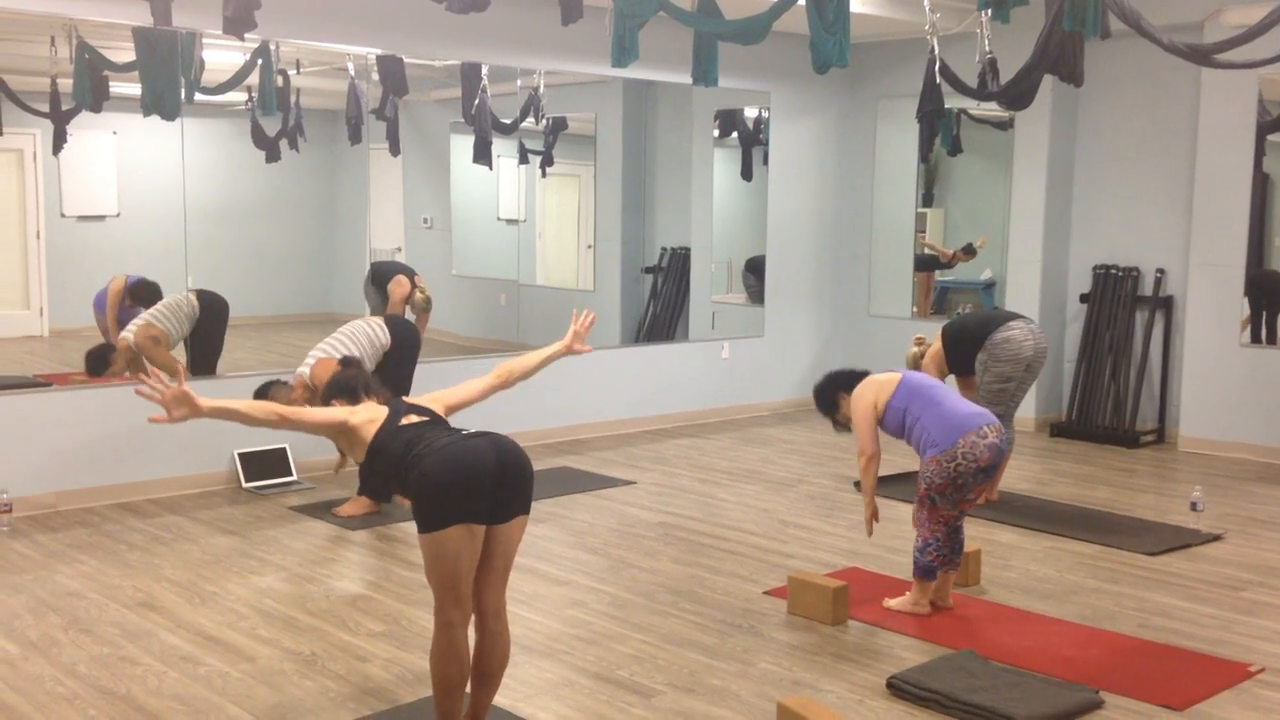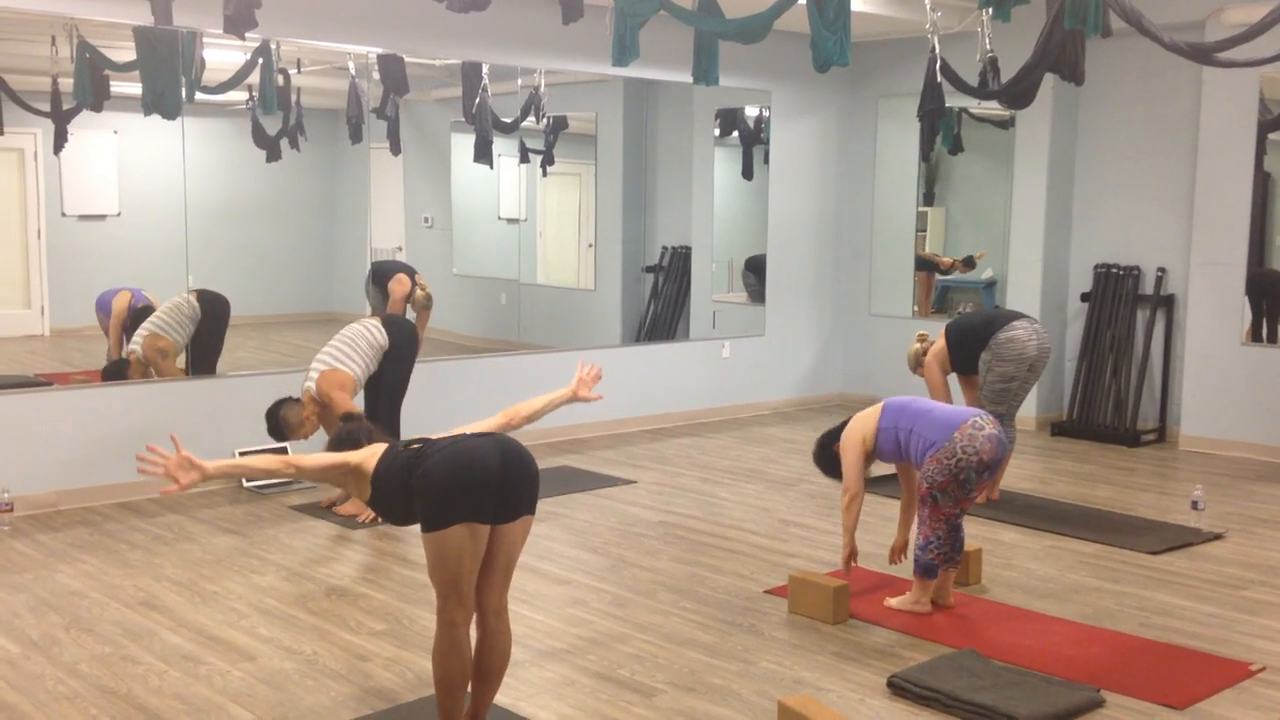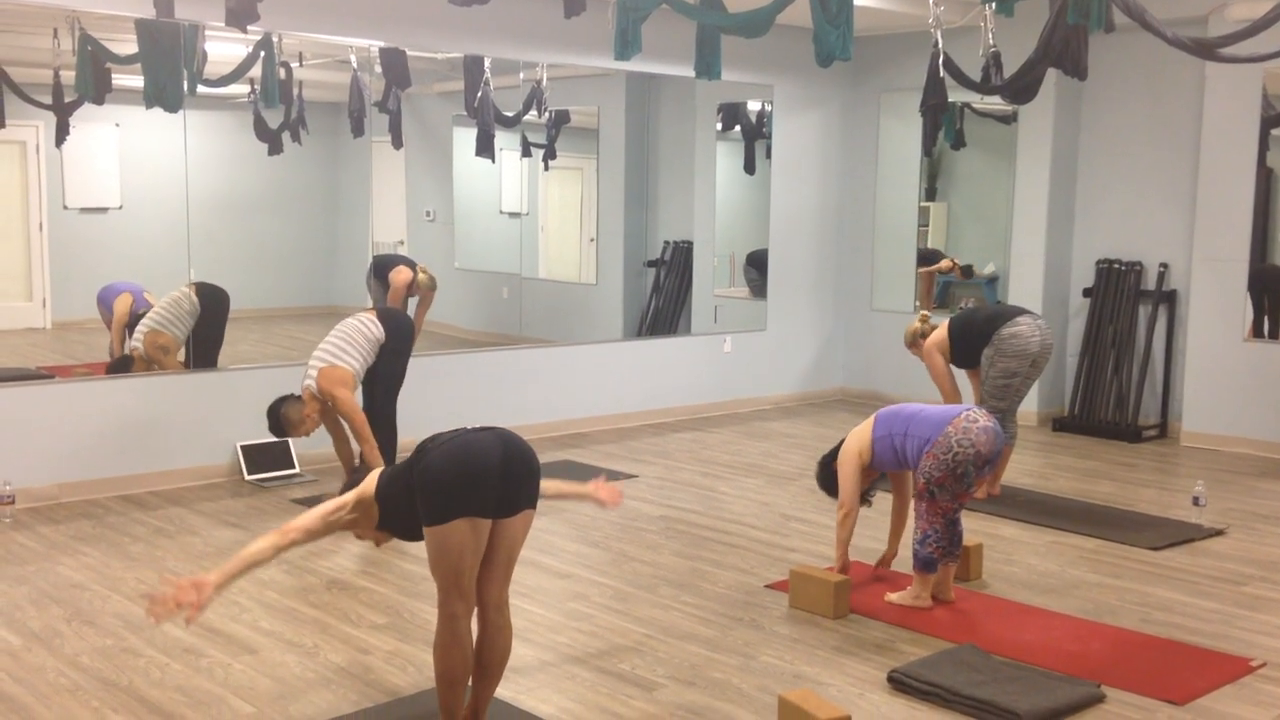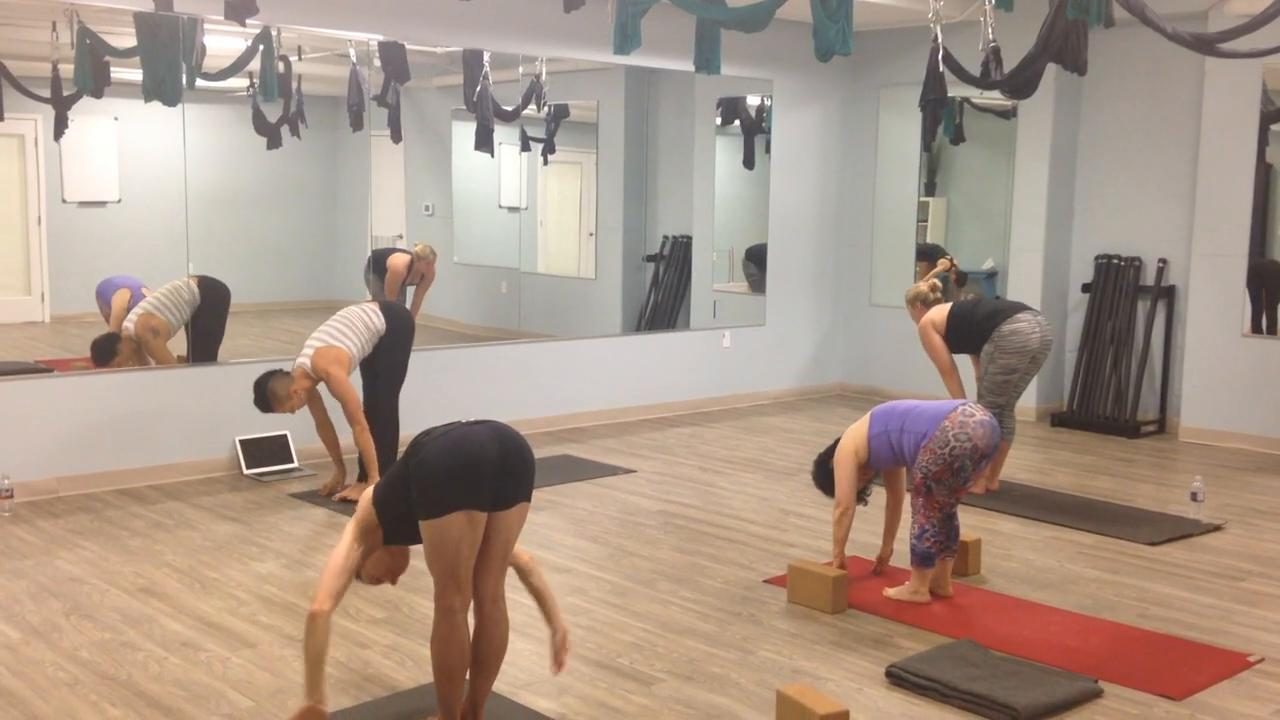
dt=0.5s
person 1, frame 1
left shoulder: (347, 418)
right shoulder: (426, 403)
left elbow: (281, 415)
right elbow: (501, 375)
left wrist: (200, 407)
right wrist: (563, 347)
left hip: (449, 475)
right hip: (509, 457)
left knee: (452, 619)
right knee: (492, 609)
person 1, frame 2
left shoulder: (353, 464)
right shoulder: (419, 448)
left elbow: (287, 465)
right elbow: (509, 418)
left wrist: (205, 470)
right wrist: (571, 394)
left hip: (454, 478)
right hip: (516, 461)
left knee: (455, 619)
right knee: (493, 611)
person 1, frame 3
left shoulder: (358, 502)
right shoulder: (405, 482)
left elbow: (285, 535)
right elbow: (516, 479)
left wrist: (214, 581)
right wrist: (586, 490)
left hip: (455, 468)
right hip: (515, 449)
left knee: (456, 610)
right knee: (494, 604)
person 1, frame 4
left shoulder: (364, 531)
left elbow: (320, 609)
right elbow: (523, 561)
right wrist: (556, 624)
left hip: (449, 462)
right hip: (512, 446)
left knee: (452, 606)
right knee: (491, 598)
person 2, frame 1
left shoulder: (862, 394)
right shoulder: (894, 383)
left elbow: (869, 454)
left wrist: (869, 504)
right wrist: (924, 496)
left hip: (959, 447)
right hip: (993, 435)
left knee: (932, 524)
right knee: (951, 520)
left ankle: (918, 599)
right ankle: (942, 593)
person 2, frame 2
left shoulder: (853, 433)
right shoulder: (891, 432)
left elbow: (852, 493)
right elbow: (911, 488)
left wrist: (849, 542)
right wrist: (902, 536)
left hip: (960, 445)
left knee: (932, 521)
right knee: (950, 518)
left ankle: (919, 599)
right ankle: (942, 592)
person 2, frame 3
left shoulder: (852, 449)
right shoulder: (888, 442)
left elbow: (847, 509)
right elbow: (901, 499)
left wrist: (841, 557)
right wrist: (891, 548)
left hip: (957, 439)
left knee: (929, 514)
right knee: (948, 511)
left ankle: (920, 594)
right ankle: (943, 587)
person 2, frame 4
left shoulder: (848, 446)
right shoulder: (883, 446)
left elbow: (844, 507)
right elbow: (895, 498)
left wrist: (838, 555)
right wrist: (886, 547)
left hip: (954, 434)
left knee: (925, 508)
right knee: (944, 507)
left ankle: (918, 589)
right ankle: (941, 582)
person 3, frame 1
left shoulder: (931, 361)
right shoulder: (956, 350)
left hip: (1006, 343)
right hip: (1035, 337)
right knee: (1003, 420)
right ankle: (991, 489)
person 3, frame 2
left shoulder: (933, 359)
right shoulder: (960, 349)
right elbow: (974, 406)
left hip: (1009, 343)
right hip: (1039, 337)
right knee: (1005, 420)
right ankle: (992, 488)
person 3, frame 3
left shoulder: (932, 346)
right shoulder: (958, 335)
left elbow: (952, 400)
right elbow: (982, 391)
left hip: (1012, 338)
left knee: (990, 414)
right knee: (1006, 414)
right ankle: (993, 483)
person 3, frame 4
left shoulder: (927, 323)
right shoulder: (958, 313)
left elbow: (949, 372)
right elbow: (980, 365)
right wrist: (981, 405)
left hip: (1011, 335)
left knee: (987, 411)
right knee: (1004, 409)
left ankle: (976, 481)
right ankle: (992, 478)
person 4, frame 1
left shoulder: (322, 378)
right shoulder: (301, 386)
left hip: (400, 338)
right hip: (382, 337)
left ankle: (372, 497)
right ankle: (369, 493)
person 4, frame 2
left shoulder: (330, 395)
right shoulder: (311, 400)
left hip: (399, 337)
right hip: (375, 333)
left knee: (385, 417)
right knee: (374, 416)
person 4, frame 3
left shoulder: (332, 391)
right shoulder: (309, 397)
left elbow: (368, 444)
right elbow: (339, 438)
left hip: (394, 328)
right hip: (371, 327)
left knee: (382, 410)
right knee: (371, 410)
person 4, frame 4
left shoulder: (329, 371)
right shoulder: (300, 376)
left elbow: (360, 426)
right elbow: (323, 424)
left wrist: (374, 479)
right wrist: (340, 469)
left hip: (394, 324)
right hip: (370, 321)
left knee: (384, 405)
right knee: (372, 404)
right ankle: (365, 479)
